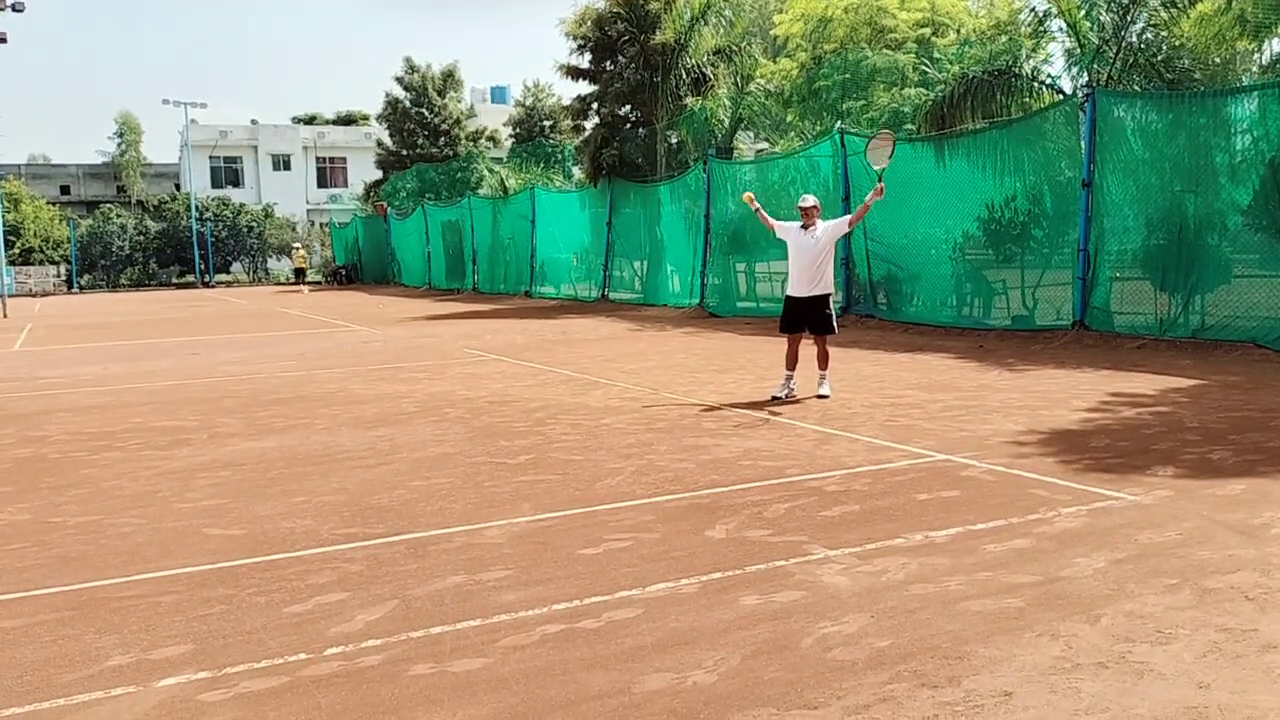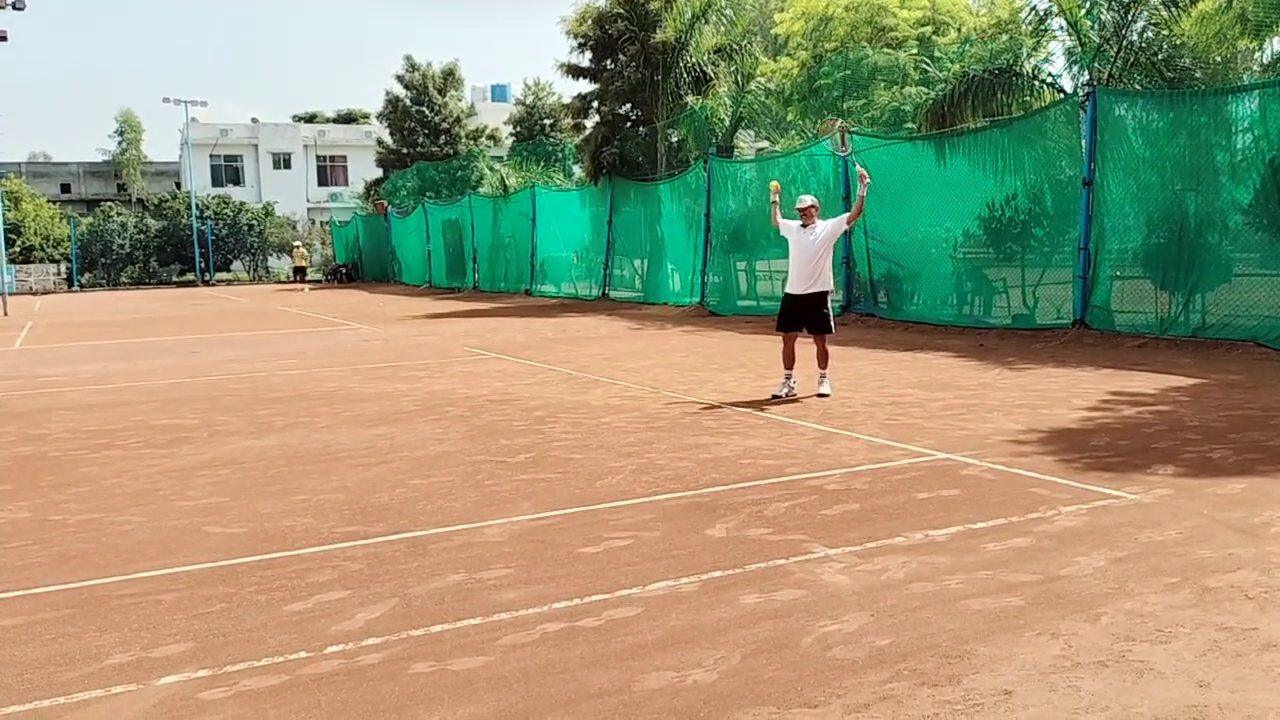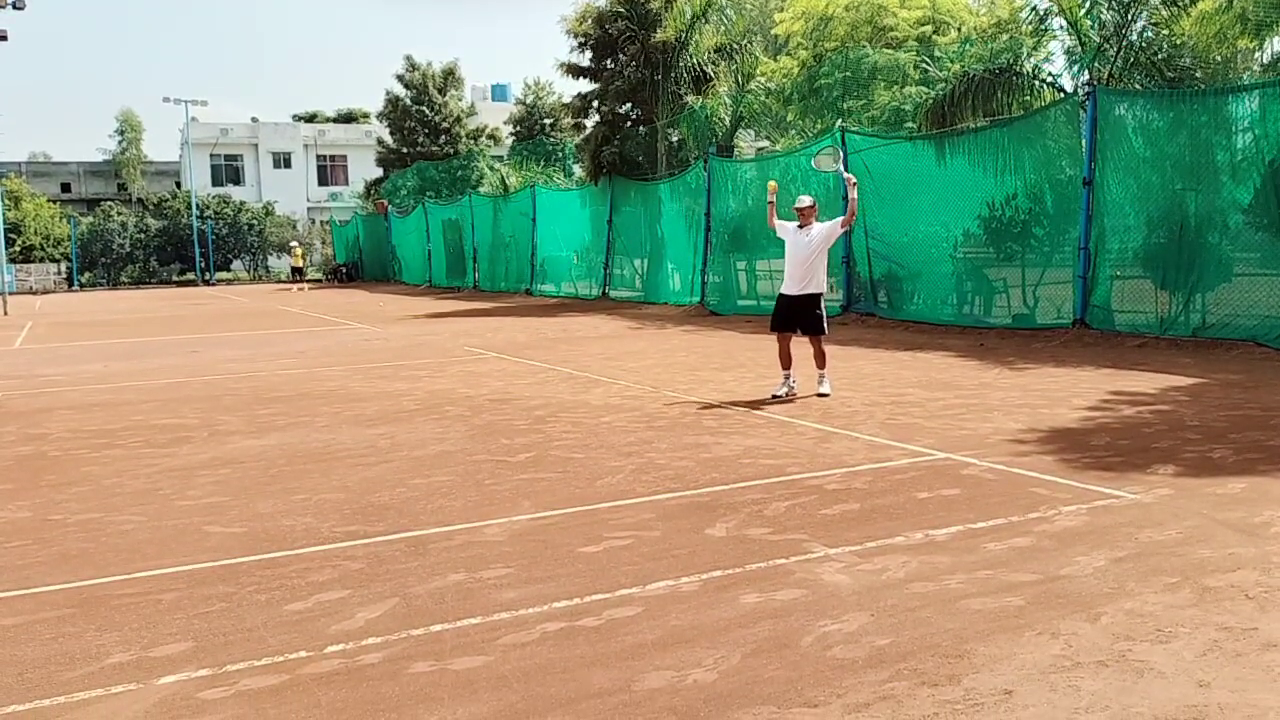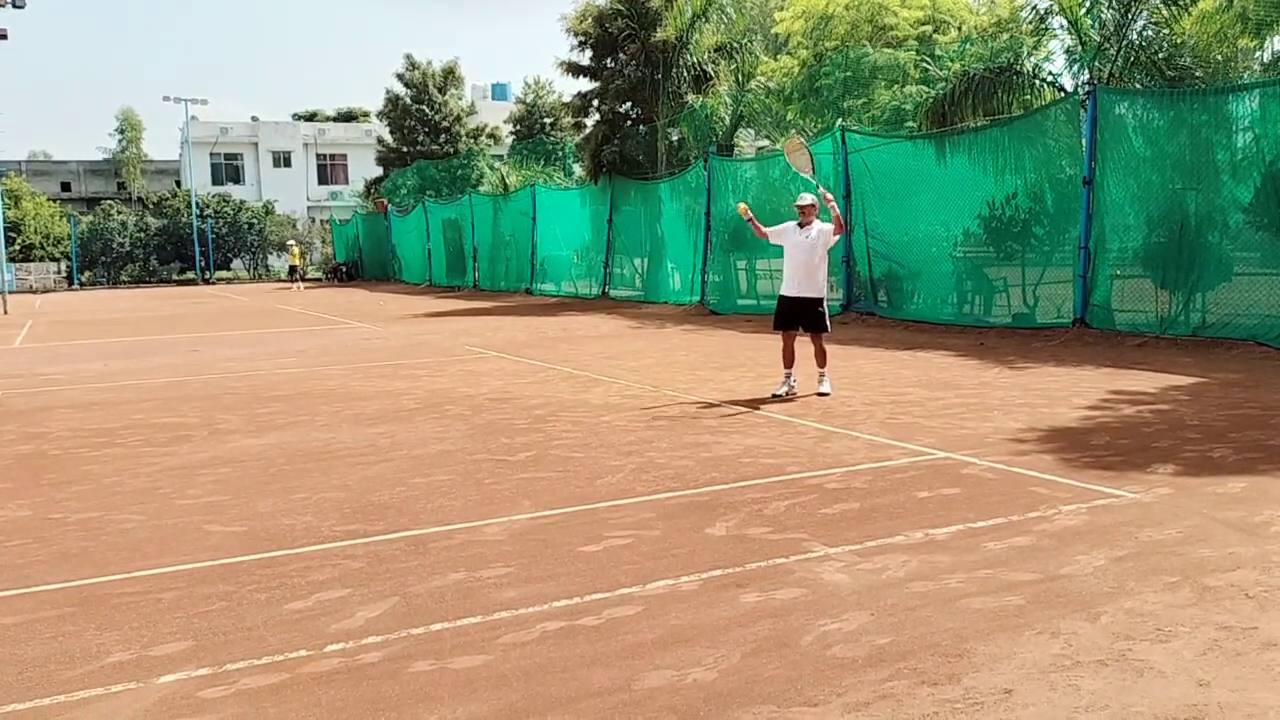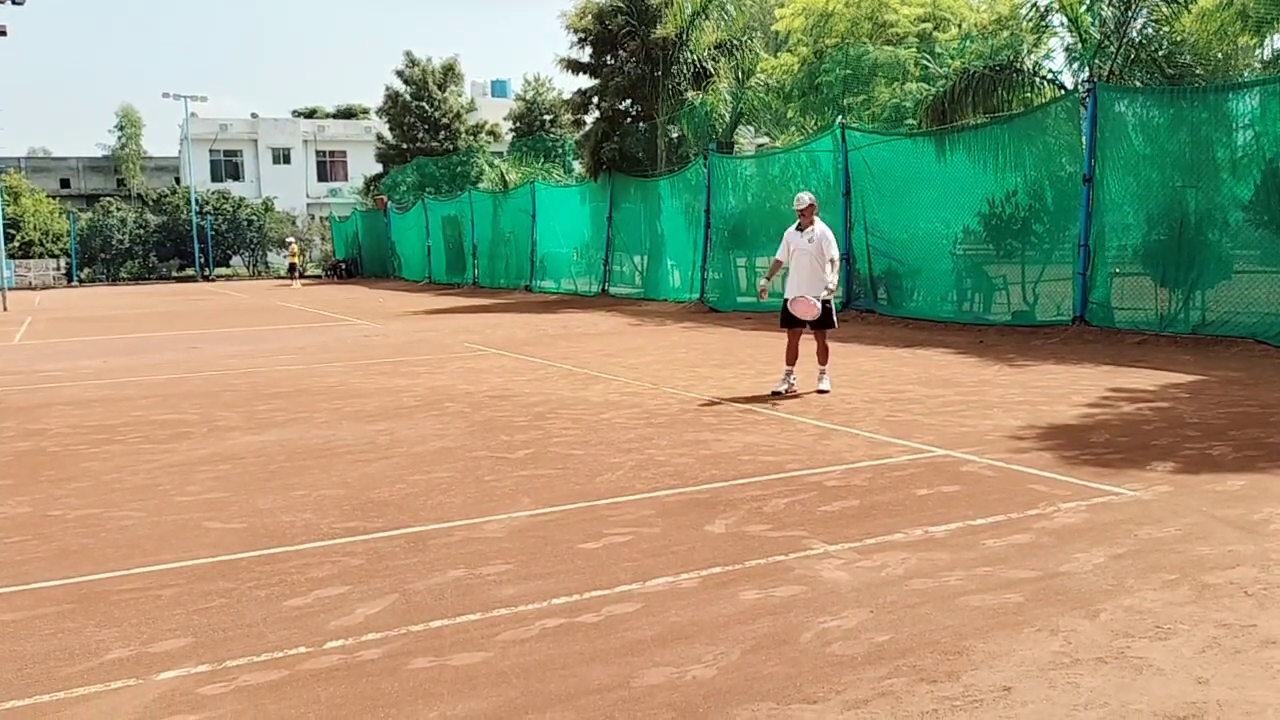
dt=0.3s
person 1, frame 1
left shoulder: (829, 229)
right shoulder: (792, 229)
left elbow: (855, 217)
right elbow: (770, 223)
left wrist: (871, 197)
right wrist: (756, 206)
left hip: (819, 296)
right hip: (794, 295)
left knee: (821, 341)
right knee: (792, 341)
left ankle: (823, 382)
right ankle: (789, 384)
person 1, frame 2
left shoulder: (829, 228)
right shoulder: (793, 228)
left elbow: (856, 213)
right elbow: (776, 221)
left wrist: (863, 187)
right wrist: (775, 197)
left hip: (817, 294)
right hip: (792, 293)
left knee: (820, 340)
right knee: (788, 339)
left ankle: (824, 380)
right ankle: (789, 382)
person 1, frame 3
left shoulder: (825, 230)
right shoulder: (790, 229)
left elbow: (850, 216)
right elbow: (772, 222)
left wrist: (852, 189)
right wrist: (772, 197)
left hip: (811, 295)
right hip: (787, 294)
left knee: (816, 341)
right knee: (783, 340)
left ankle: (823, 380)
right ankle: (788, 382)
person 1, frame 4
left shoulder: (822, 230)
right shoulder: (789, 229)
left elbow: (840, 228)
right elbow: (762, 233)
left wrist: (832, 205)
right wrist: (749, 216)
left hip: (813, 295)
right hip: (788, 295)
left knee: (817, 339)
right knee: (788, 339)
left ankle: (823, 379)
right ankle: (789, 381)
person 1, frame 5
left shoulder: (823, 232)
right shoulder: (791, 232)
left elbow: (834, 259)
right elbow: (779, 260)
left wrist: (833, 280)
right wrist: (766, 280)
left hip: (818, 295)
right hip: (794, 295)
left knee: (820, 337)
right knee: (792, 337)
left ankle: (823, 376)
right ankle: (789, 378)
